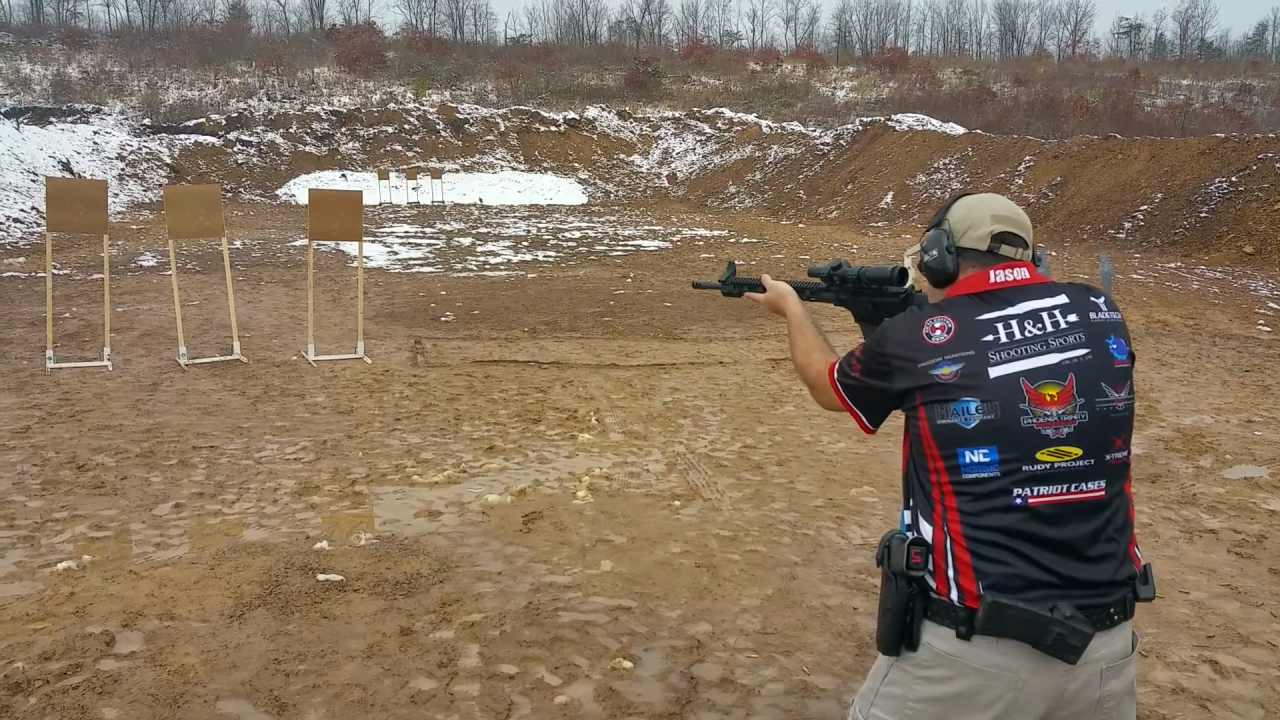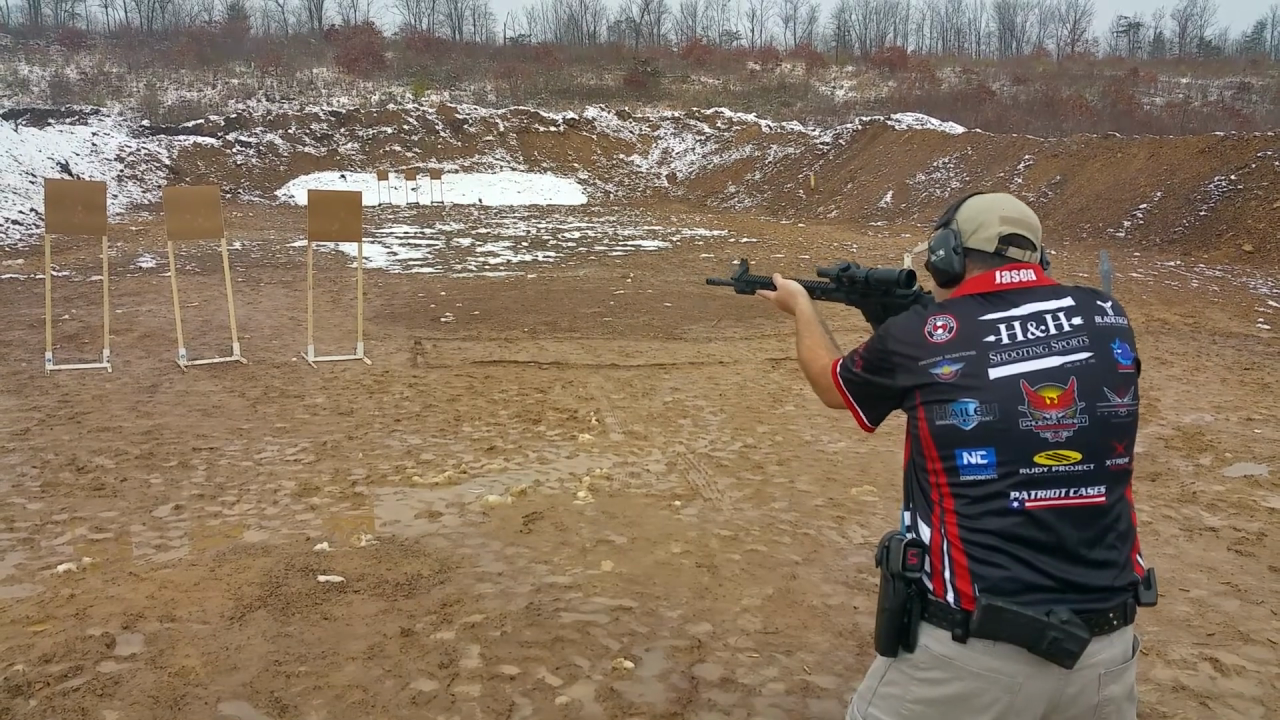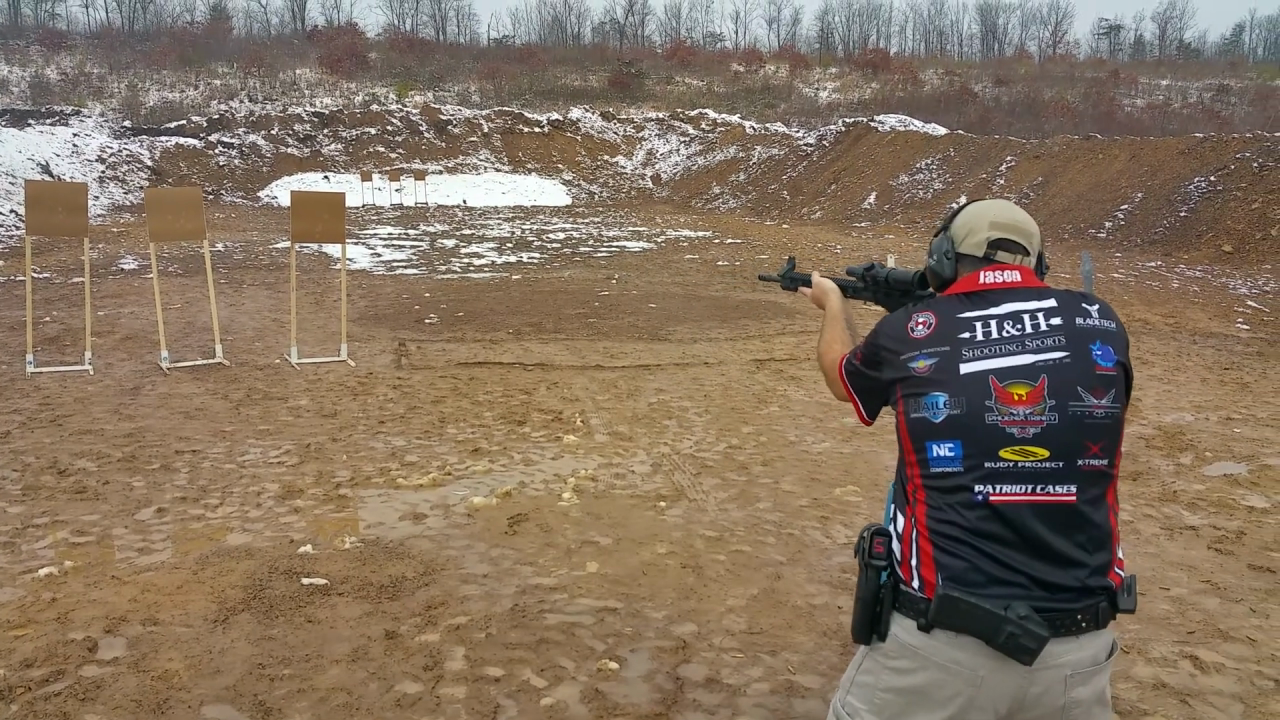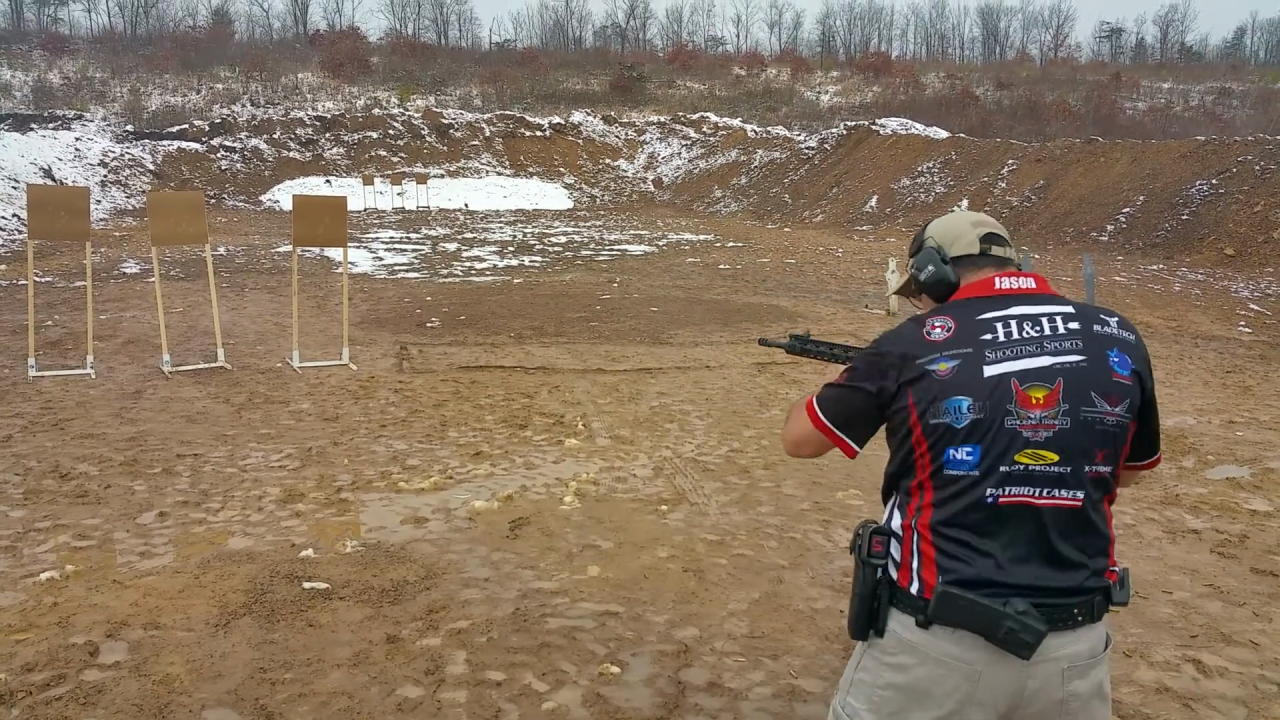
dt=1s
person 1, frame 1
left shoulder: (915, 337)
right shoulder: (1100, 314)
left elbow: (829, 387)
left wrist: (790, 305)
left hip: (970, 652)
right hip: (1102, 643)
person 1, frame 2
left shoulder: (918, 336)
right shoulder: (1107, 319)
left elbow: (833, 386)
left wrist: (800, 303)
left hip: (967, 652)
right hip: (1101, 647)
person 1, frame 3
left shoulder: (910, 332)
right shoulder: (1100, 325)
left elbow: (843, 378)
left wrist: (832, 301)
left hip: (939, 643)
right hip: (1075, 649)
person 1, frame 4
left shoulder: (915, 344)
right shoulder: (1117, 338)
left elbow: (798, 438)
left wrist: (855, 381)
left hip: (936, 641)
right hip: (1071, 645)
